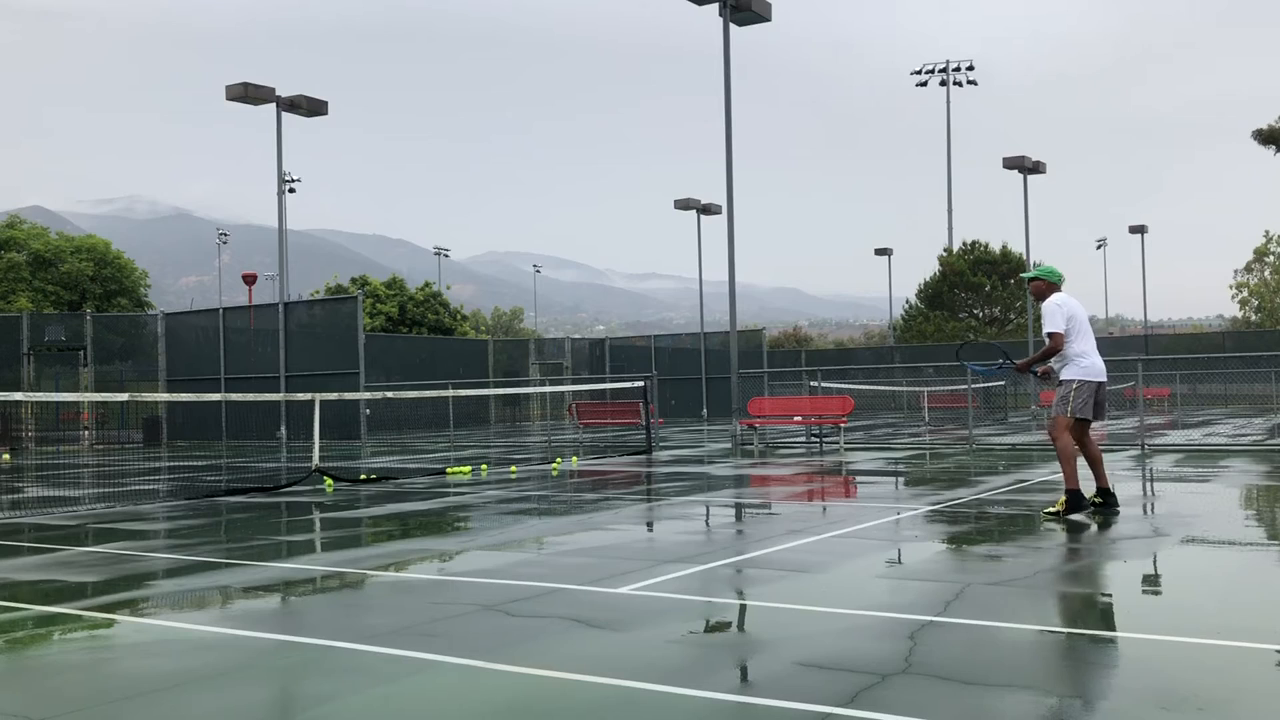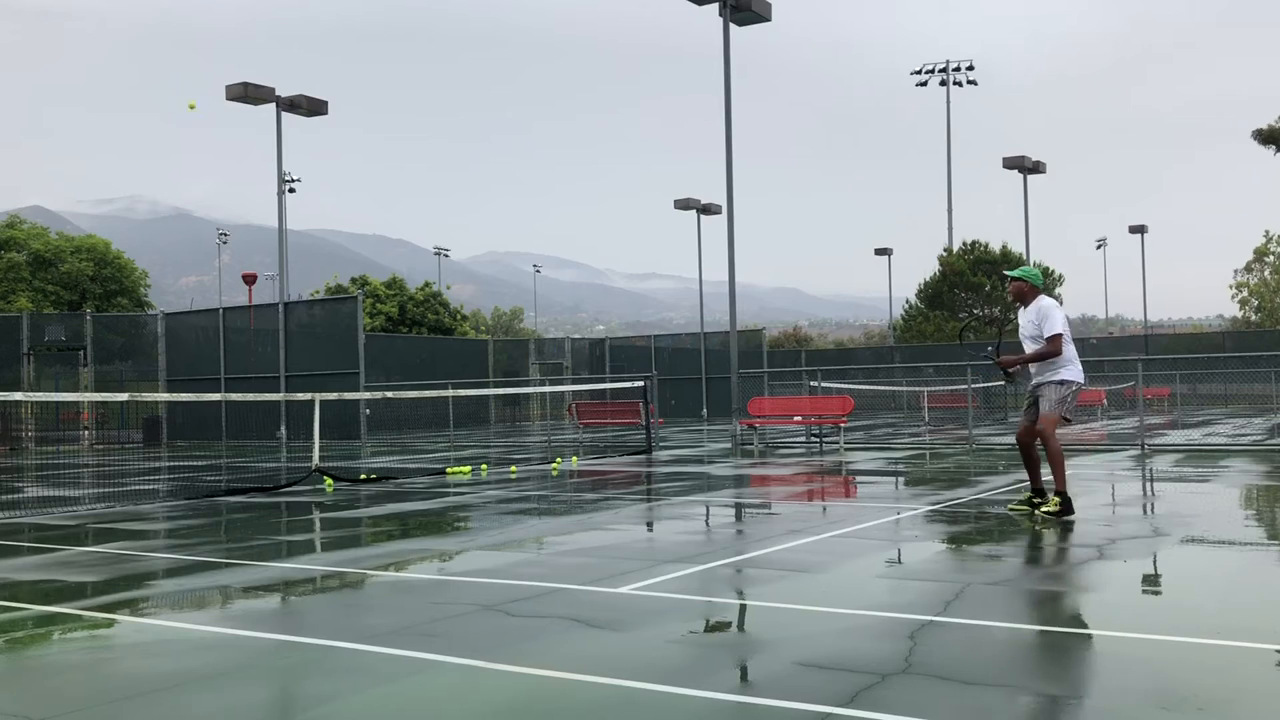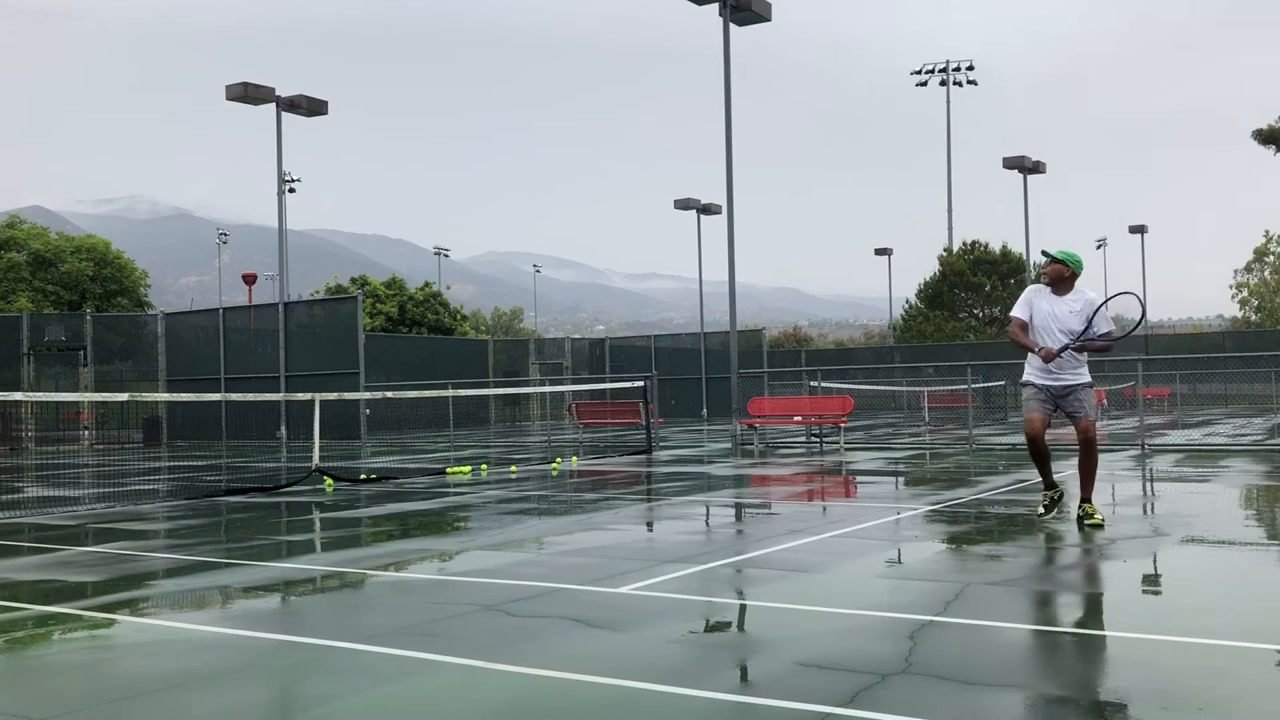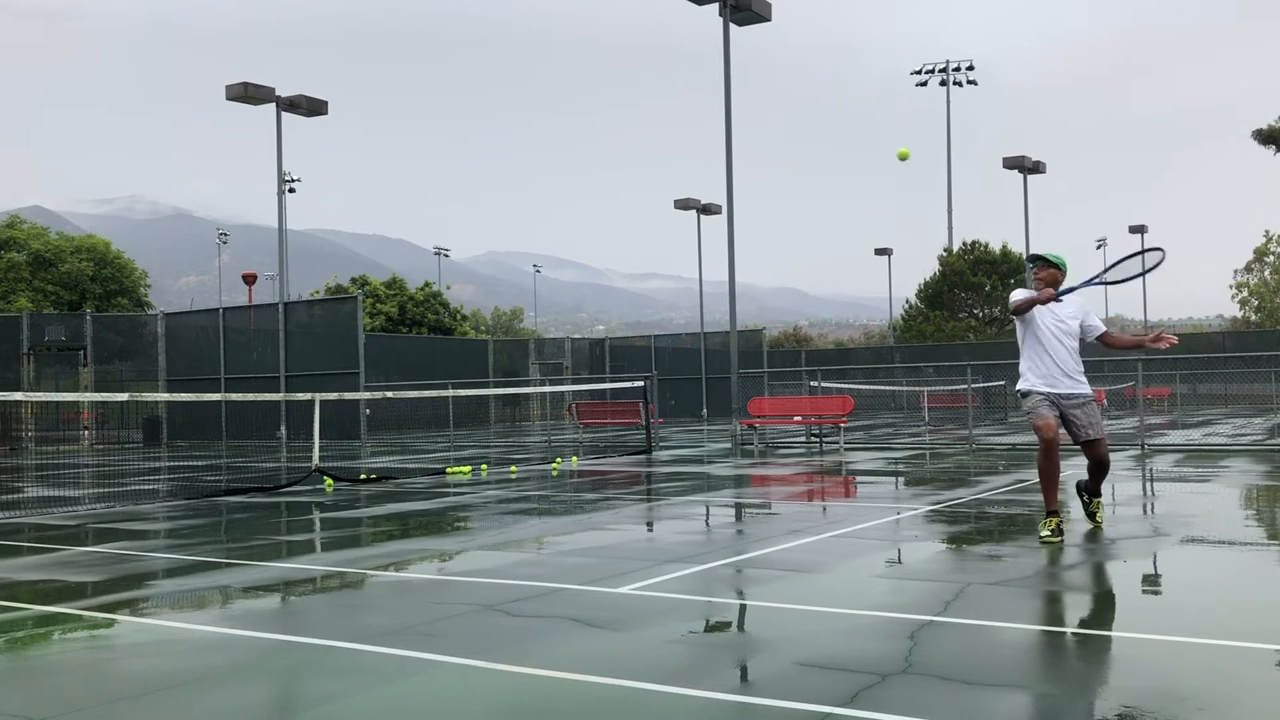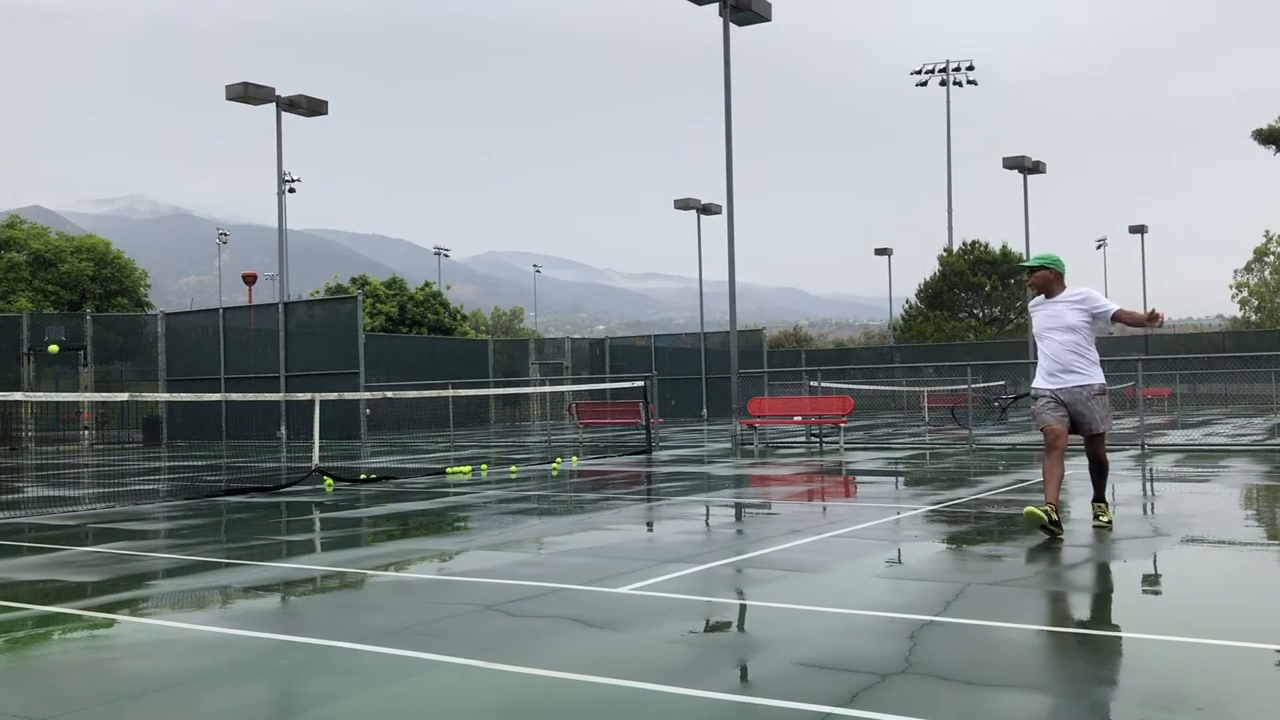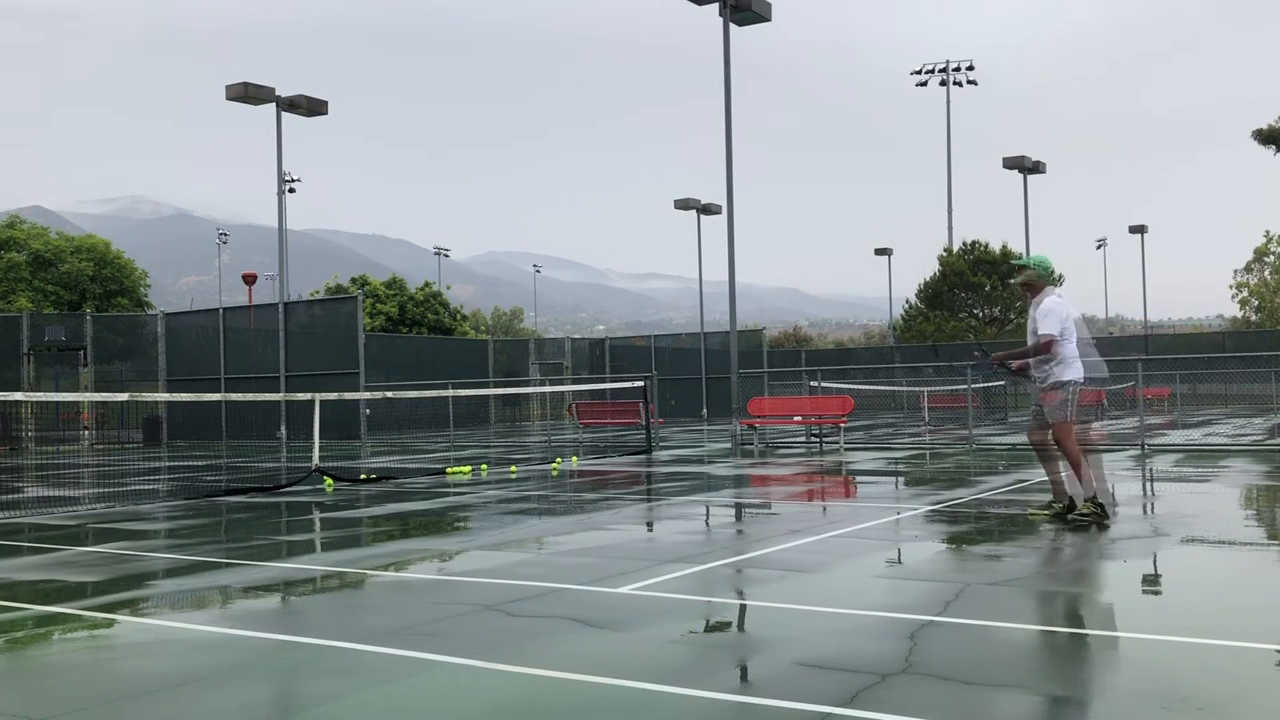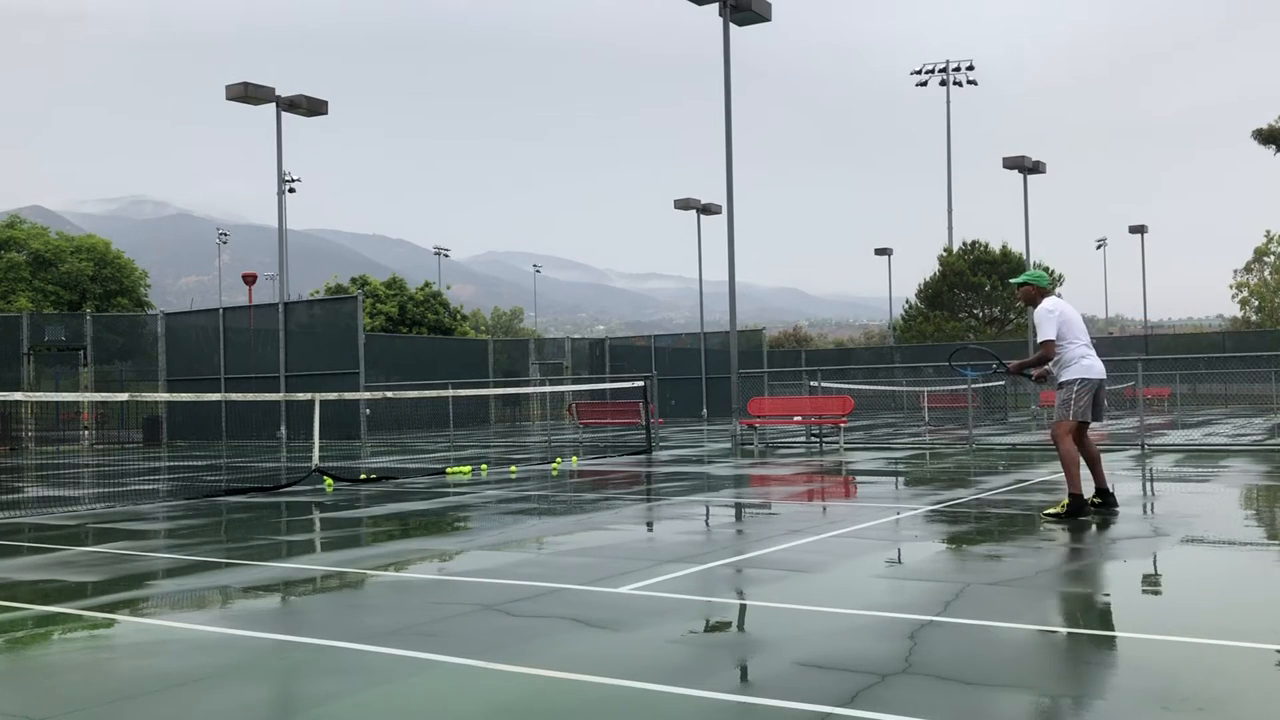
dt=0.5s
person 1, frame 1
left shoulder: (1052, 304)
right shoulder: (1067, 302)
left elbow: (1056, 344)
left wrist: (1029, 362)
right wrist: (1053, 367)
left hip: (1080, 375)
right hip: (1095, 372)
left knee: (1058, 430)
right knee: (1079, 434)
left ankle: (1073, 496)
right ankle: (1105, 495)
person 1, frame 2
left shoulder: (1046, 307)
right shoulder: (1024, 311)
left elbow: (1055, 349)
left wrist: (1016, 360)
right wrist: (1015, 364)
left hip: (1063, 377)
right hip: (1042, 380)
left knee: (1045, 430)
right knee: (1024, 437)
left ankle: (1062, 498)
right ankle: (1037, 494)
person 1, frame 3
left shoulder: (1089, 300)
right shoulder: (1033, 294)
left elbow: (1105, 343)
right elbow: (1015, 331)
left wrist: (1087, 346)
right wrist: (1037, 348)
left hip: (1076, 381)
right hip: (1037, 381)
left knee: (1088, 437)
right knee: (1034, 432)
left ankle: (1086, 504)
right ankle: (1049, 486)
person 1, frame 4
left shoulder: (1075, 305)
right shoulder: (1022, 296)
left elbow: (1109, 339)
right elbow: (1016, 309)
left wrist: (1145, 341)
right wrist: (1037, 297)
left hip: (1077, 392)
right hip: (1038, 389)
left knee: (1100, 457)
right knee: (1049, 437)
left ankle: (1090, 491)
right ankle: (1052, 516)
person 1, frame 5
left shoulder: (1085, 296)
right shoulder: (1035, 307)
left elbow: (1124, 316)
left wrist: (1146, 320)
left hip: (1087, 386)
right hip: (1048, 388)
left knee: (1095, 448)
right knee: (1053, 441)
left ankle: (1100, 502)
right ankle: (1050, 512)
person 1, frame 6
left shoulder: (1050, 302)
right shoulder: (1040, 302)
left elbow: (1046, 347)
left wrist: (1007, 357)
right wrist: (1028, 364)
left hip: (1063, 380)
right hip: (1048, 382)
left knee: (1062, 437)
right knee: (1037, 438)
left ankle: (1091, 501)
right ankle: (1062, 499)
person 1, frame 7
left shoulder: (1044, 310)
right shoulder: (1059, 305)
left elbow: (1048, 352)
left wrist: (1021, 366)
right wrist: (1048, 370)
left hip: (1078, 376)
right hip: (1093, 372)
left knee: (1061, 435)
right knee: (1078, 435)
left ankle: (1076, 501)
right ankle: (1104, 495)
